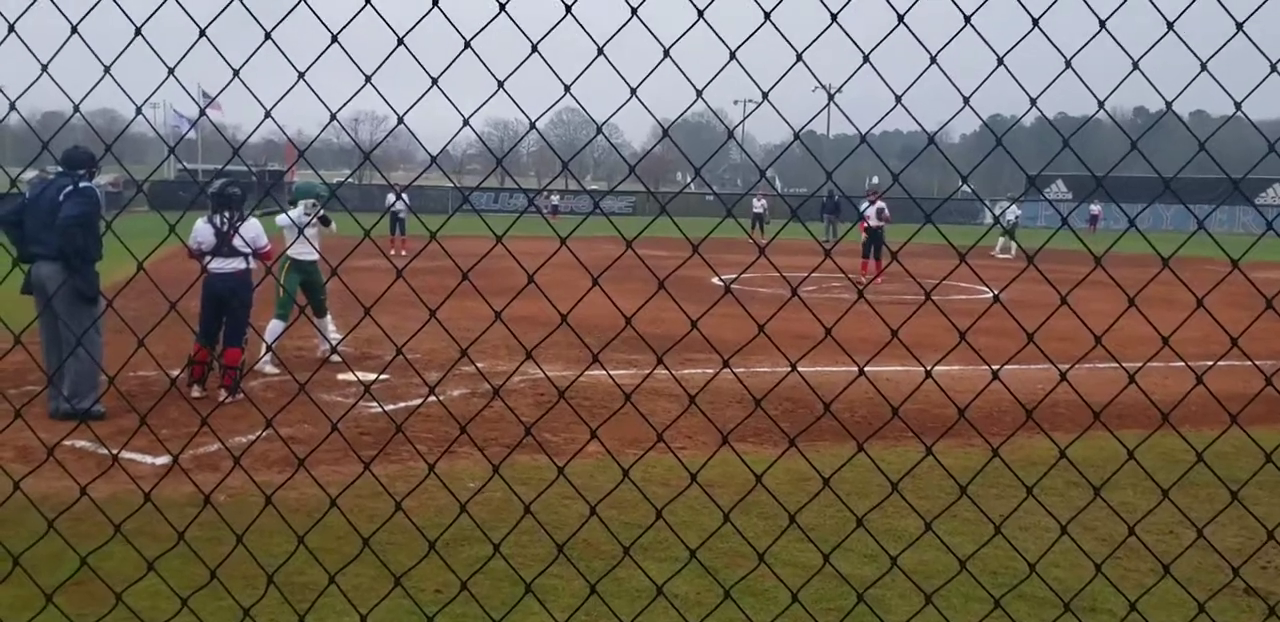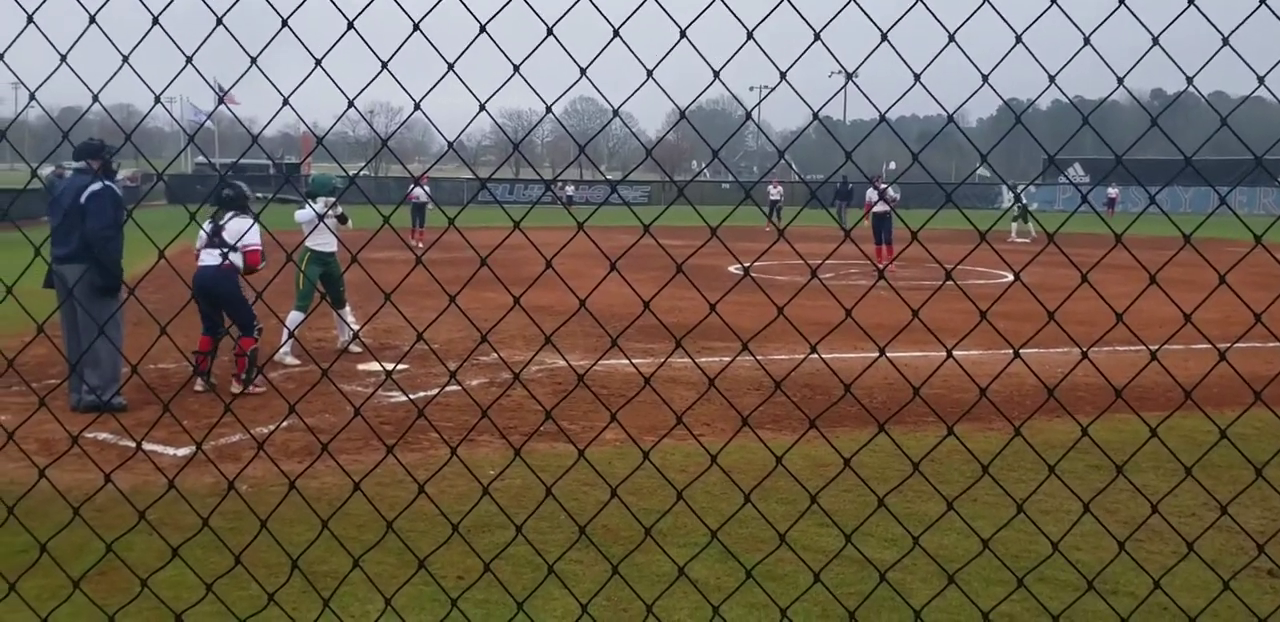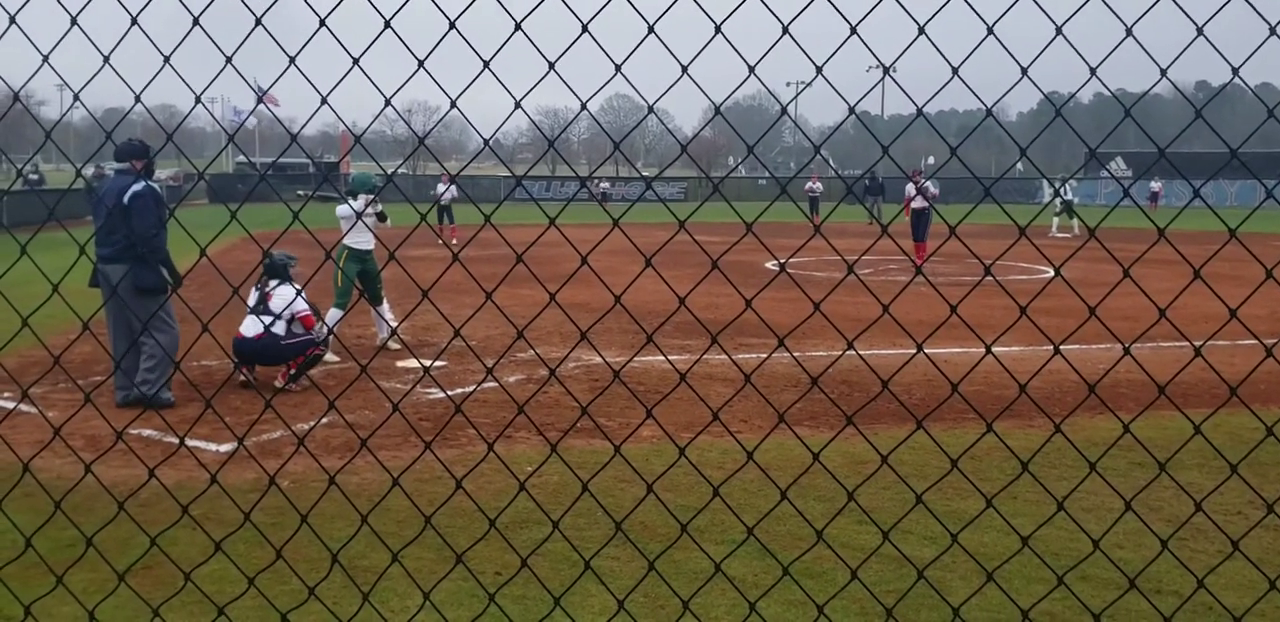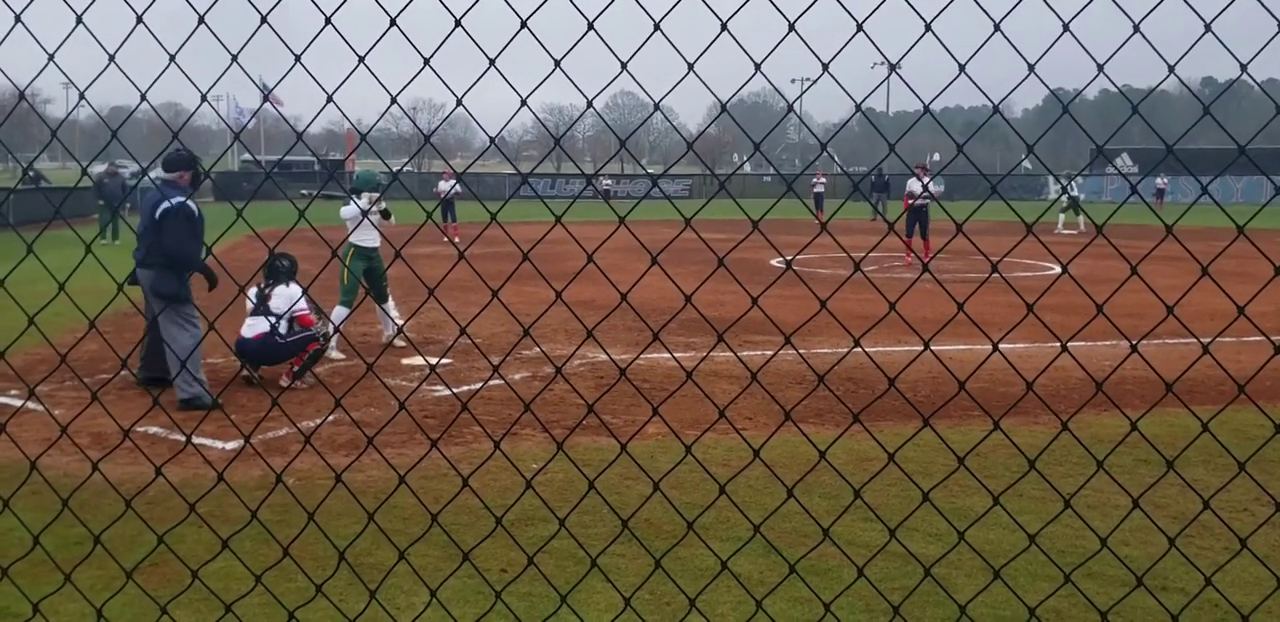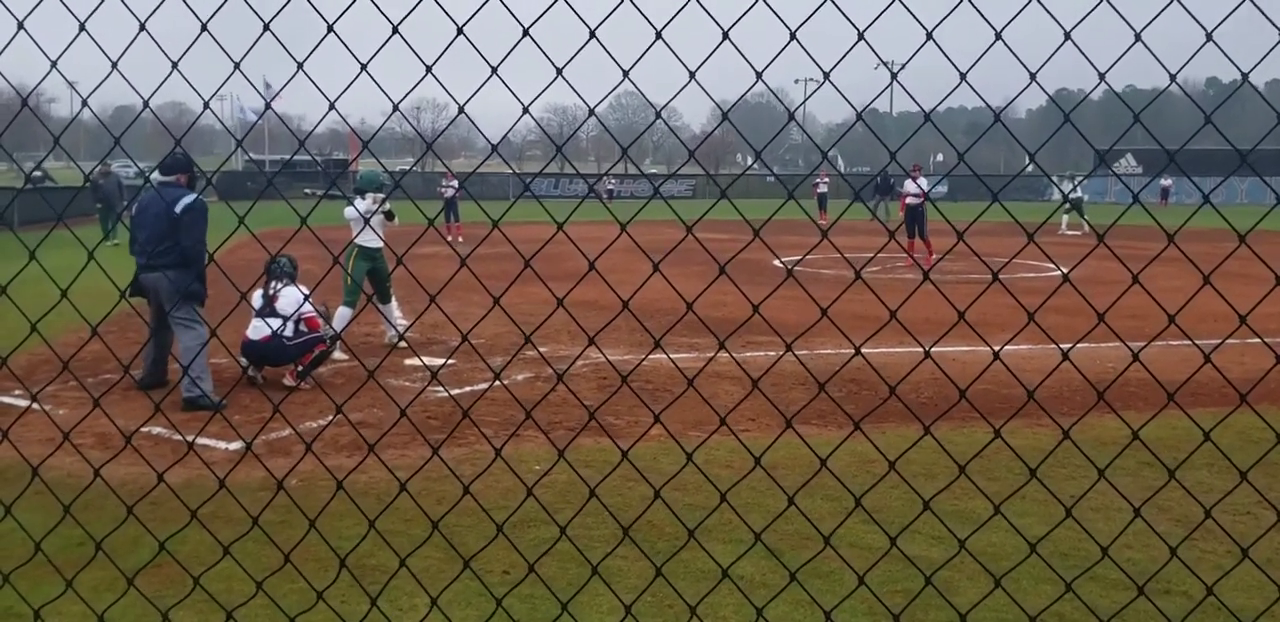
dt=1s
person 1, frame 1
left shoulder: (38, 189)
right shoulder: (83, 191)
right elbow: (68, 224)
left wrist: (24, 248)
right wrist: (78, 259)
left hip: (40, 270)
right hip: (69, 273)
left knee: (52, 339)
right knee: (83, 337)
left ankle: (58, 401)
right ankle: (80, 402)
person 1, frame 2
left shoulder: (61, 187)
right shoulder: (101, 189)
left elbow: (59, 228)
right elbow: (101, 236)
left wrist: (63, 257)
right wrist: (114, 272)
left hip: (62, 267)
right hip: (90, 269)
left knee: (75, 333)
right knee: (103, 331)
left ankle: (79, 392)
right ankle: (100, 394)
person 1, frame 3
left shoulder: (105, 188)
right shoulder: (142, 189)
left elbow: (104, 231)
right elbow: (149, 238)
left wrist: (108, 260)
right wrist: (171, 270)
left hip: (107, 268)
right hip: (136, 269)
left knee: (121, 333)
right knee: (162, 329)
left ankle: (126, 390)
right ankle: (149, 390)
person 1, frame 4
left shoulder: (155, 194)
right shoulder: (179, 204)
right elbow: (179, 250)
right wrist: (205, 270)
left hip: (148, 269)
right hip: (166, 274)
left knee: (160, 325)
right knee: (185, 330)
left ankle: (153, 372)
right ankle: (192, 393)
person 1, frame 5
left shoulder: (142, 200)
right shoulder: (190, 201)
left elbow: (133, 243)
right elbow: (194, 247)
right wrist: (200, 281)
left hip: (147, 275)
right hip: (176, 276)
left knee: (159, 326)
right knee: (193, 332)
left ankle: (150, 375)
right ankle: (196, 393)
person 2, frame 1
left shoulder: (314, 215)
right shoulder: (290, 215)
left elbow: (332, 227)
right elbow: (279, 221)
left wrist: (318, 212)
right wrist: (301, 209)
left hip: (312, 267)
right hip: (292, 266)
left knee: (321, 309)
right knee: (282, 313)
left ankle: (327, 349)
right ankle: (263, 360)
person 2, frame 2
left shoulder: (331, 207)
right shoulder: (308, 207)
left elbow: (347, 225)
right elbow: (299, 218)
left wrist: (337, 210)
right wrist: (321, 206)
left hip: (331, 258)
right hip: (311, 258)
left knee: (340, 300)
right knee: (302, 304)
left ankle: (345, 340)
right ankle: (283, 351)
person 2, frame 3
left shoulder: (370, 207)
right shoulder: (348, 205)
left elbow: (386, 223)
right elbow: (340, 213)
left wrist: (377, 207)
right wrist: (362, 202)
left hip: (368, 256)
right hip: (349, 256)
left knee: (378, 298)
right knee: (341, 302)
left ankle: (384, 337)
person 2, frame 4
left shoulder: (374, 205)
right shoulder: (352, 203)
left elbow: (390, 221)
right elbow: (344, 214)
left wrist: (381, 205)
right wrist: (365, 201)
left hip: (374, 254)
right hip: (355, 254)
left knee: (383, 295)
right knee: (347, 299)
left ankle: (390, 334)
right ankle: (329, 345)
person 2, frame 5
left shoulder: (378, 205)
right shoulder: (356, 204)
left elbow: (392, 221)
right elbow: (349, 215)
left wrist: (385, 206)
right wrist: (370, 201)
left hip: (378, 254)
right hip: (358, 254)
left knee: (386, 296)
right knee: (350, 300)
left ankle: (393, 335)
right ankle: (332, 345)
person 3, frame 1
left shoulder: (202, 224)
right shoulder: (251, 224)
left elbow: (193, 252)
right elbow: (266, 255)
left hip: (212, 282)
right hip: (239, 282)
left knee: (206, 333)
right knee: (235, 336)
left ankle: (196, 384)
right ankle: (228, 389)
person 3, frame 2
left shoulder: (209, 223)
right shoulder: (247, 223)
right elbow: (253, 261)
right wrist: (250, 265)
left hip: (200, 277)
right hip: (224, 278)
left knee: (211, 327)
right knee: (250, 328)
left ankle: (202, 378)
right ankle: (243, 381)
person 3, frame 3
left shoulder: (257, 287)
right shoulder: (292, 289)
right elbow: (309, 325)
left hip: (240, 347)
right hip: (267, 349)
right knee: (321, 339)
left ankle: (245, 369)
right ankle: (288, 378)
person 3, frame 4
left shoulder: (254, 291)
right shoulder: (293, 288)
right elbow: (306, 322)
right wrist: (316, 320)
left hip: (242, 347)
right hip: (267, 348)
right knee: (320, 335)
left ankle: (251, 367)
right ankle: (292, 376)
person 3, frame 5
left shoulder: (258, 293)
right shoulder: (299, 291)
right elbow: (314, 325)
right wrist: (323, 322)
left hip: (249, 348)
right hip: (275, 350)
right knee: (328, 337)
left ankle: (255, 367)
right ankle: (296, 375)
